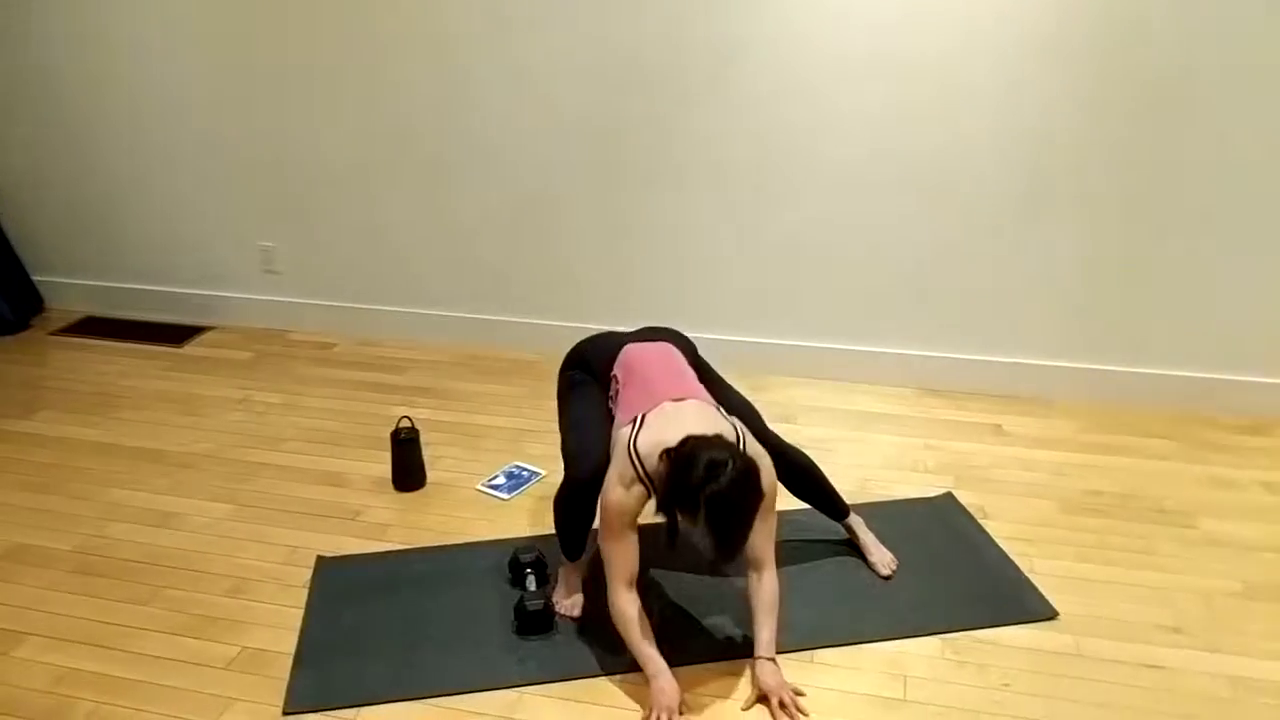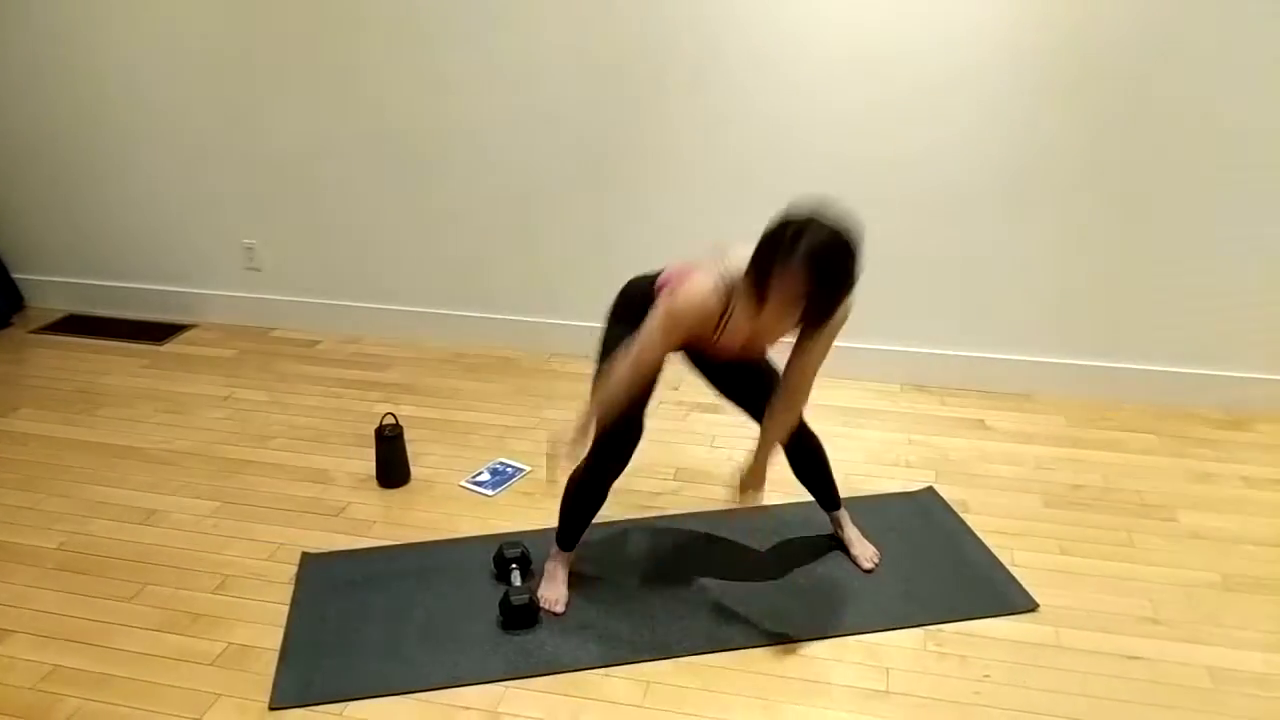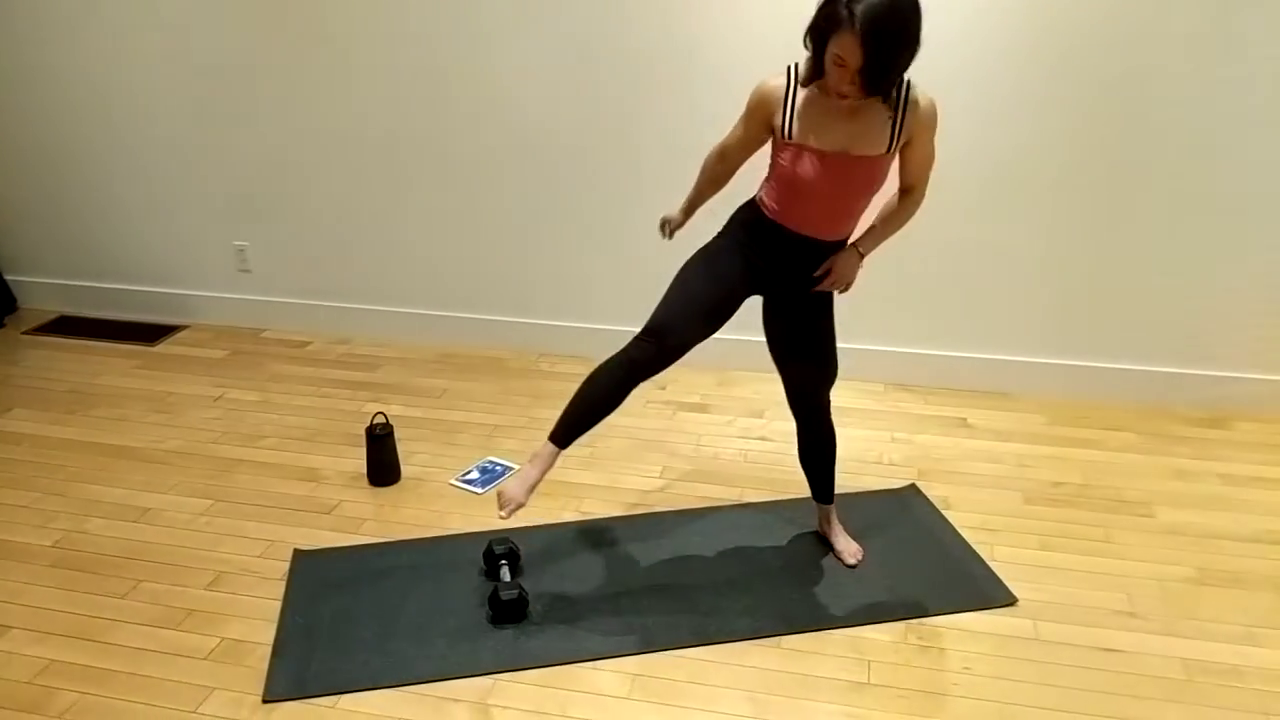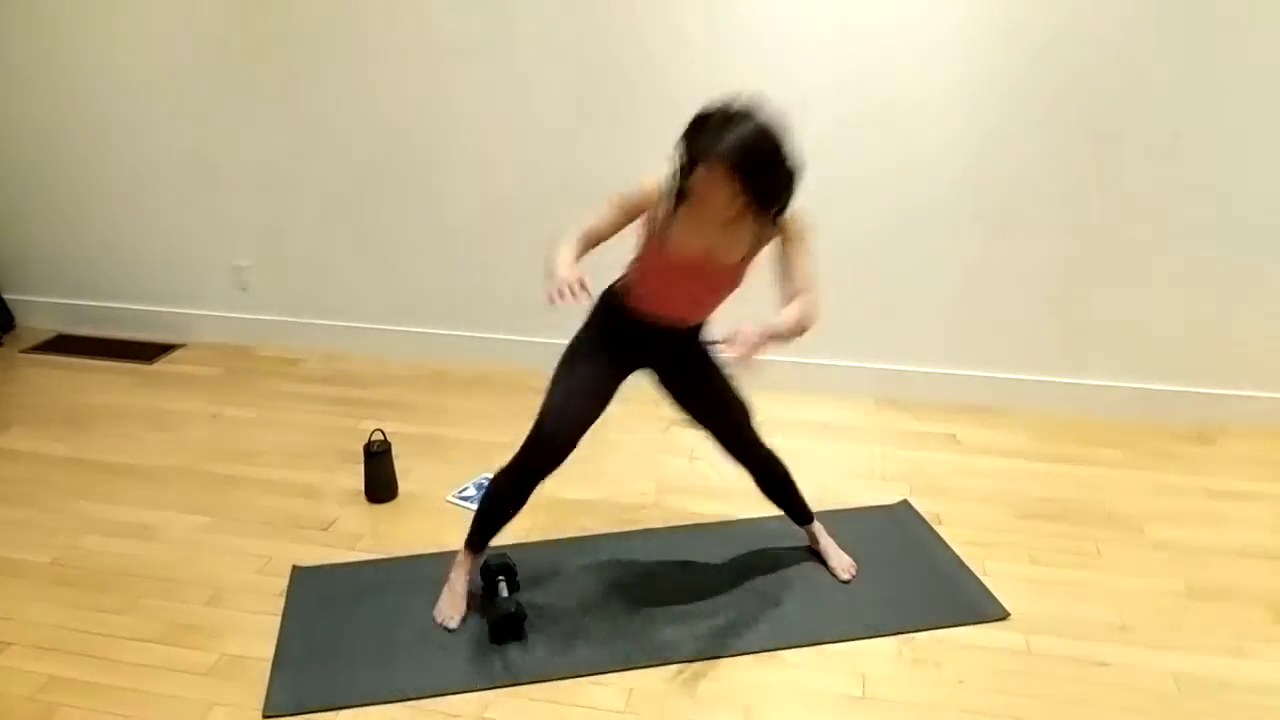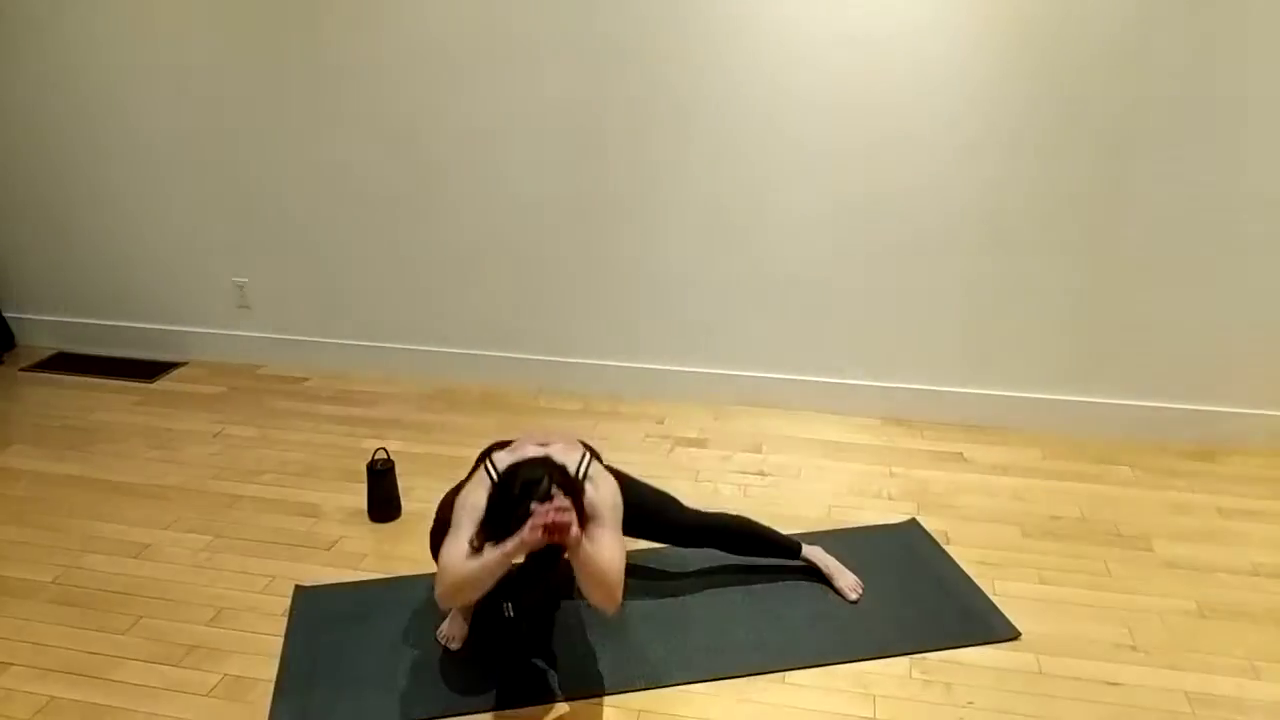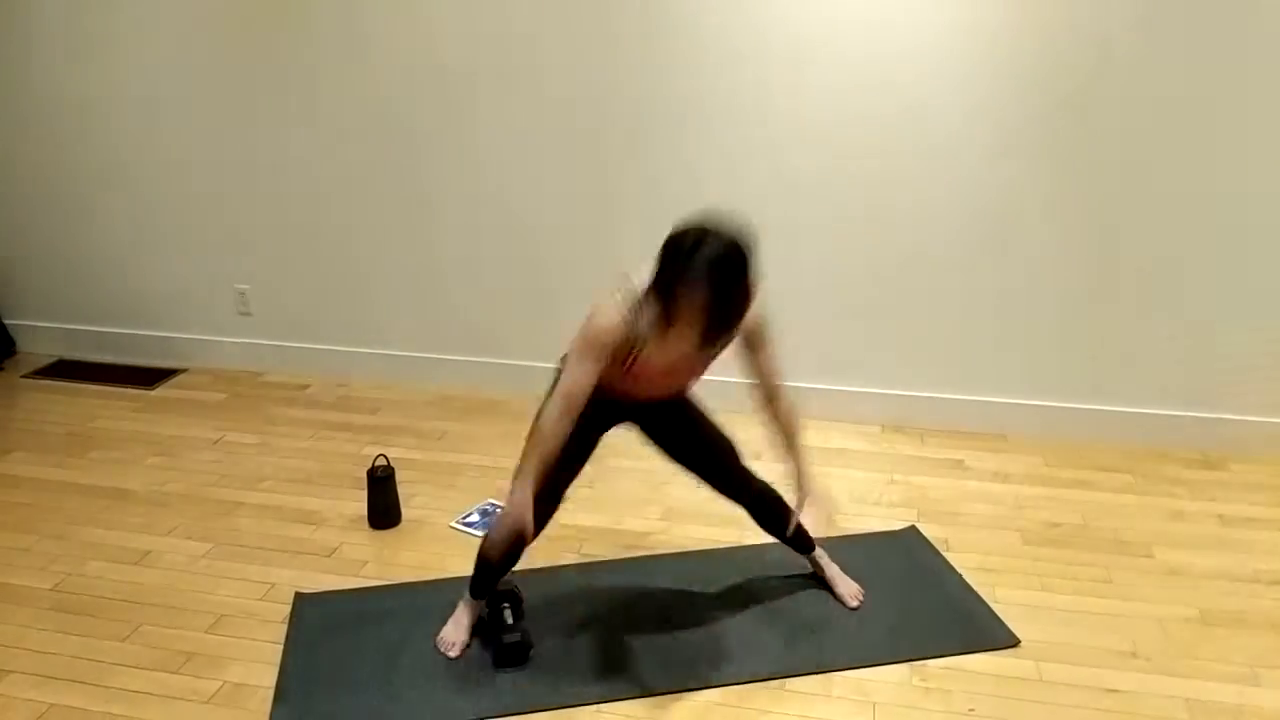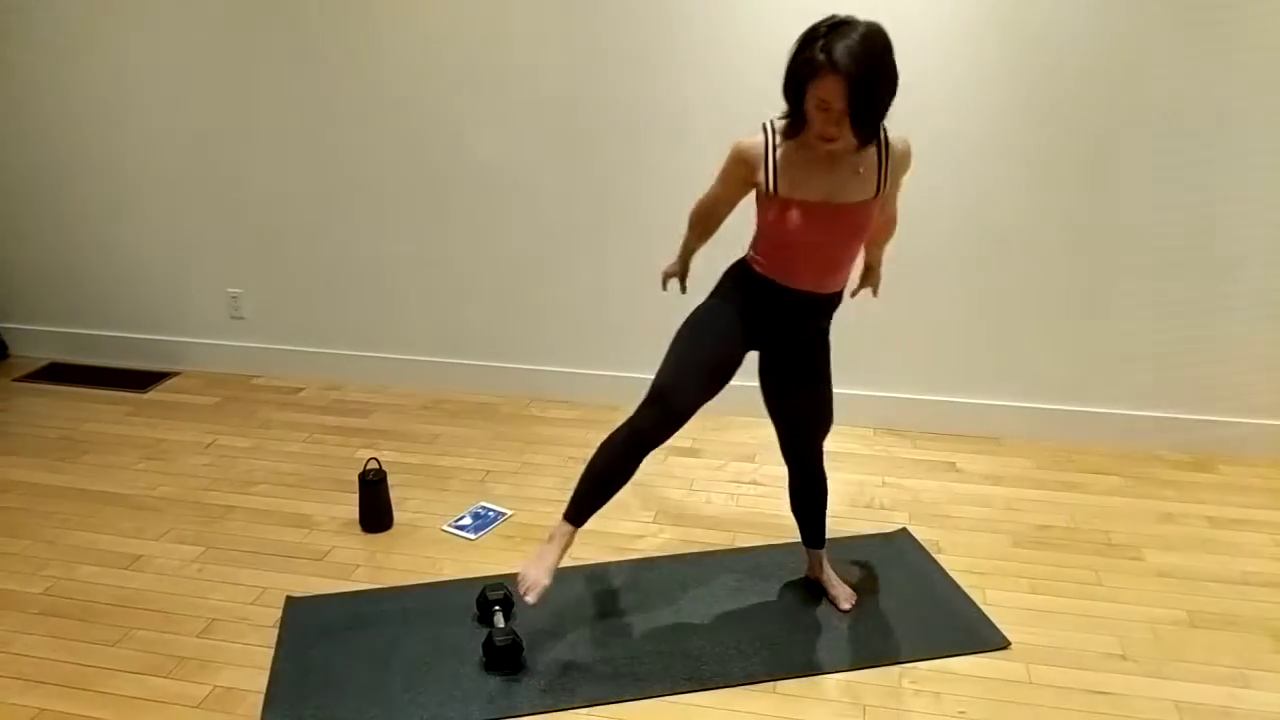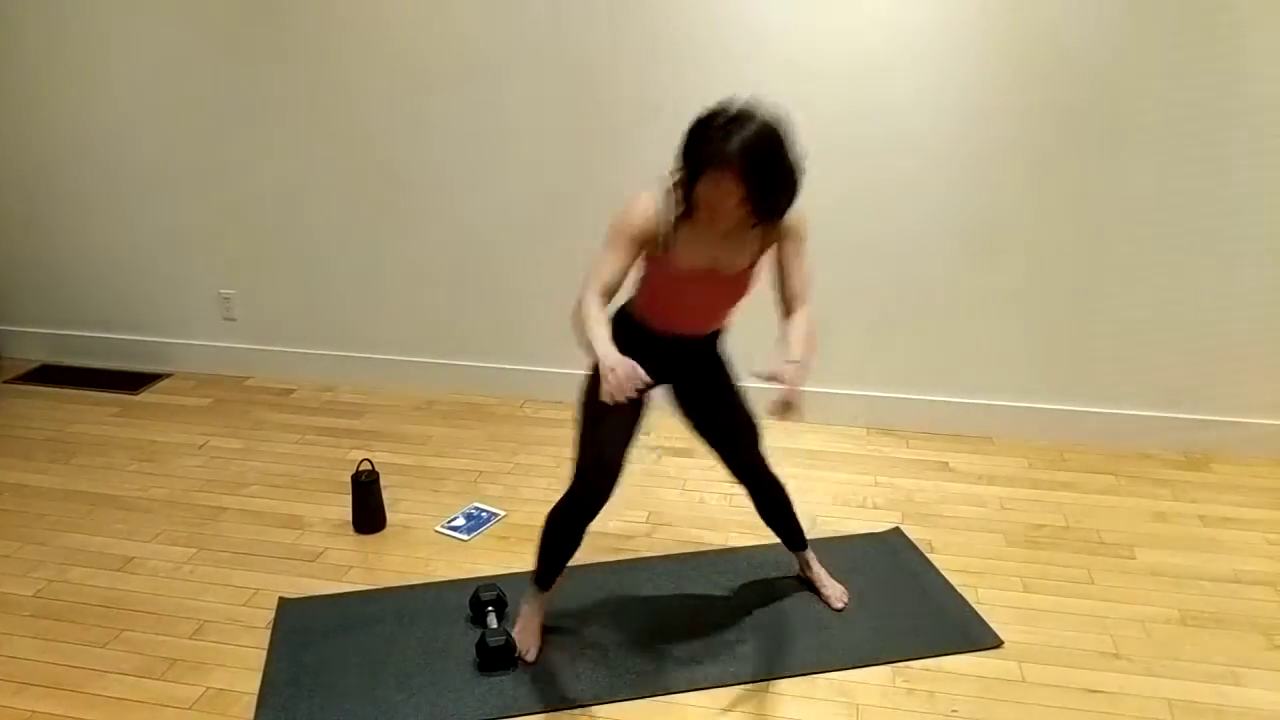
dt=0.5s
person 1, frame 1
left shoulder: (756, 466)
right shoulder: (629, 474)
left elbow: (762, 569)
right elbow: (621, 591)
left wrist: (765, 660)
right wrist: (659, 676)
left hip: (675, 351)
right hip: (595, 364)
right knee: (585, 476)
left ankle: (855, 527)
right ankle: (571, 566)
person 1, frame 2
left shoulder: (830, 305)
right shoulder: (705, 295)
left elbow: (795, 390)
right elbow: (633, 363)
left wrist: (760, 460)
right wrist: (589, 421)
left hip: (718, 344)
right hip: (645, 310)
left knee: (793, 431)
right knee: (615, 448)
left ankle: (840, 521)
right ankle: (560, 558)
person 1, frame 3
left shoulder: (915, 113)
right shoulder: (778, 95)
left elbow: (911, 194)
right elbow: (727, 157)
left wrist: (856, 251)
right wrist: (684, 212)
left hip: (809, 269)
right hip: (748, 243)
left knee: (812, 403)
right knee: (649, 349)
left ankle: (827, 518)
right ankle: (541, 460)
person 1, frame 4
left shoulder: (776, 221)
right shoulder: (661, 196)
left elbow: (805, 307)
right elbow: (578, 237)
left wrist: (762, 334)
right wrist: (564, 265)
left hip: (682, 343)
right hip: (618, 327)
left knee: (746, 443)
right knee: (543, 450)
left ankle: (814, 533)
right ankle: (467, 562)
person 1, frame 5
left shoulder: (597, 491)
right shoulder: (483, 491)
left elbow: (610, 599)
right elbow: (446, 592)
left wrist: (577, 542)
right wrist: (513, 546)
left hip: (577, 474)
right hip: (509, 477)
left knee: (692, 525)
right knee: (445, 538)
left ankle: (812, 555)
right ankle: (467, 612)
person 1, frame 6
left shoulder: (744, 316)
right shoulder: (616, 320)
left elbow: (773, 393)
right elbow: (563, 406)
left wrist: (800, 466)
right wrist: (523, 489)
left hip: (665, 403)
right hip: (595, 397)
left knee: (739, 483)
right knee: (535, 508)
left ankle: (818, 560)
right ankle: (473, 604)
person 1, frame 7
left shoulder: (892, 157)
right shoulder: (757, 151)
right elbow: (710, 210)
left wrist: (871, 265)
right wrist: (682, 258)
left hip: (808, 324)
right hip: (743, 300)
left knee: (805, 452)
right knee: (654, 419)
left ankle: (817, 563)
right ankle: (557, 540)
person 1, frame 8
left shoulder: (778, 226)
right shoulder: (651, 215)
left elbow: (799, 307)
right elbow: (592, 297)
left wrist: (794, 364)
right wrist: (607, 354)
left hip: (699, 354)
right hip: (635, 349)
left knee: (750, 464)
right knee: (591, 486)
left ankle: (807, 562)
right ankle: (537, 599)
